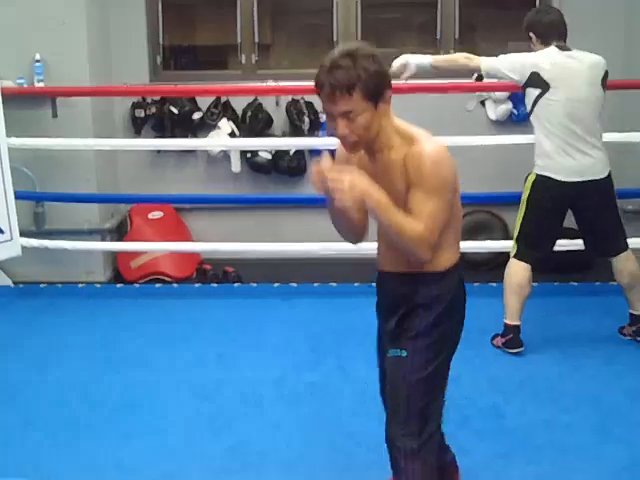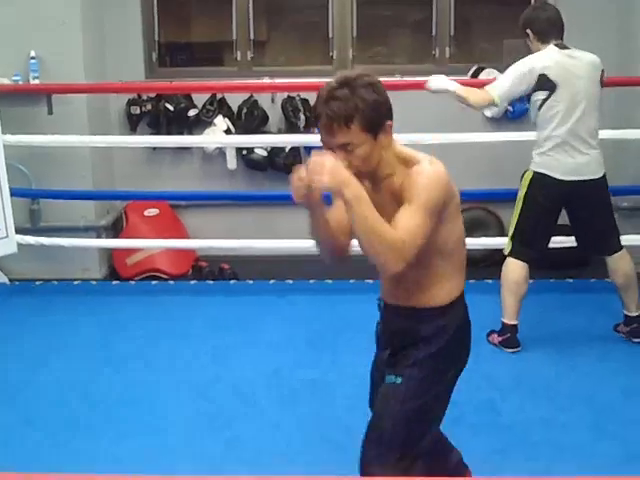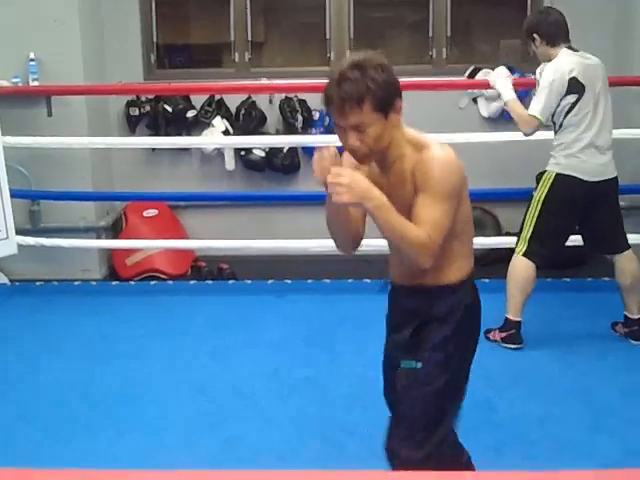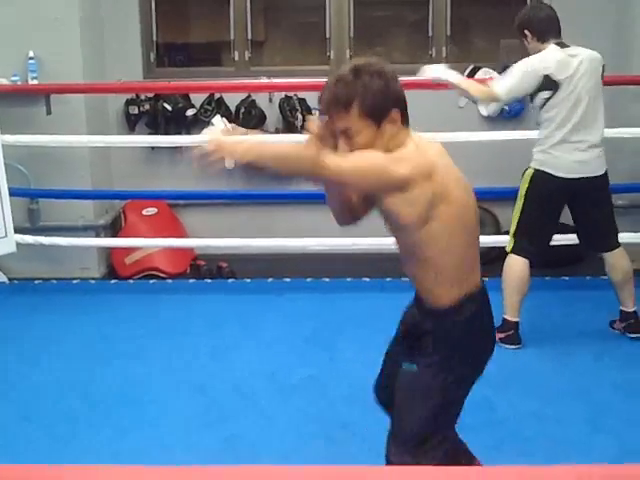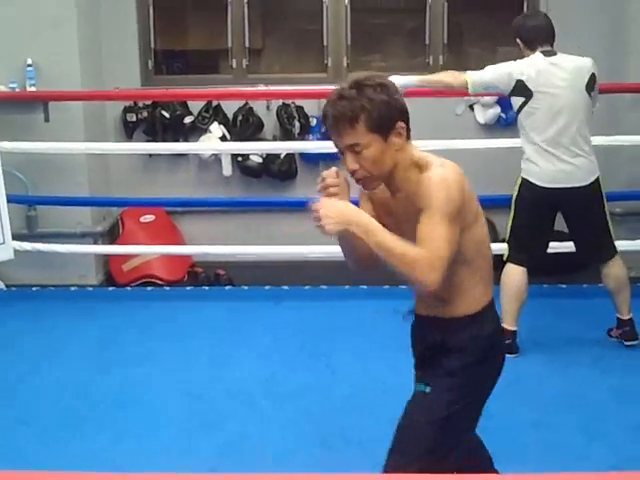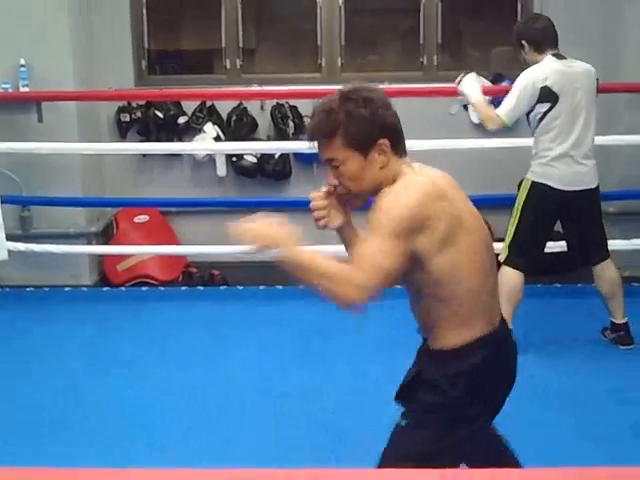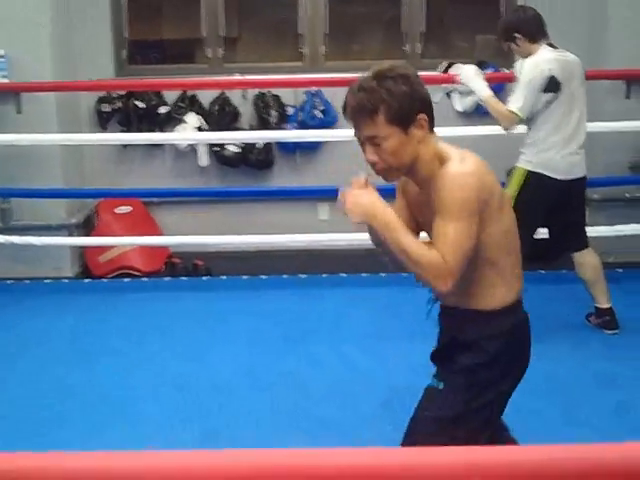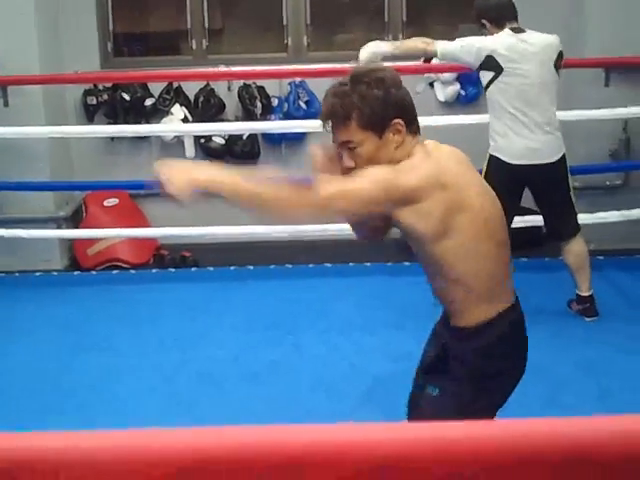
dt=0.3s
person 1, frame 1
left shoulder: (427, 155)
right shoulder: (355, 150)
left elbow: (423, 246)
right elbow: (354, 235)
left wrist: (370, 196)
right wrist: (336, 197)
left hip: (433, 297)
right hip: (392, 289)
left knee: (408, 428)
right knee: (400, 400)
person 1, frame 2
left shoulder: (425, 179)
right shoulder: (354, 173)
left elbow: (392, 258)
right elbow: (334, 254)
left wrist: (350, 189)
right wrist: (312, 207)
left hip: (435, 331)
right hip: (395, 321)
right knee: (391, 421)
person 1, frame 3
left shoulder: (436, 162)
right shoulder: (362, 160)
left elbow: (423, 253)
right elbow: (348, 244)
left wrist: (371, 198)
right wrist: (335, 194)
left hip: (447, 310)
right hip: (404, 302)
left knee: (411, 444)
right knee: (404, 407)
right ankle: (457, 470)
person 1, frame 4
left shoulder: (410, 166)
right shoulder: (401, 156)
left elbow: (338, 185)
right elbow: (349, 213)
left wrist: (240, 147)
right wrist: (327, 164)
left hip: (457, 327)
right hip: (432, 312)
left knee: (409, 454)
right knee: (394, 397)
right ankle: (464, 471)
person 1, frame 5
left shoulder: (440, 181)
right shoulder: (380, 185)
left elbow: (429, 274)
right elbow: (363, 261)
left wrist: (361, 222)
right wrist: (344, 212)
left hip: (467, 343)
right hip: (433, 332)
left knee: (408, 468)
right knee: (447, 433)
right ankle: (481, 474)
person 1, frame 6
left shoulder: (406, 201)
right shoulder: (427, 182)
left elbow: (353, 289)
right elbow: (382, 269)
left wrist: (282, 240)
right wrist: (343, 227)
left hip: (462, 372)
right hip: (486, 349)
right knee: (471, 438)
person 1, frame 7
left shoulder: (459, 176)
right shoulder: (413, 177)
left elbow: (442, 276)
right elbow: (401, 248)
left wrist: (378, 215)
right wrist: (371, 209)
left hip: (491, 339)
right hip: (470, 327)
right knee: (475, 423)
person 1, frame 8
left shoulder: (413, 179)
right shoulder: (436, 158)
left elbow: (300, 199)
right elbow: (374, 225)
left wrist: (202, 176)
left hip: (486, 349)
right hip: (472, 330)
right knee: (424, 413)
person 2, frame 1
left shoulder: (532, 63)
right shoulder: (598, 63)
left elbow: (469, 62)
left wrist: (419, 60)
left hip: (551, 175)
right hip: (596, 173)
left knee: (523, 254)
left ankle: (511, 333)
person 2, frame 2
left shoulder: (531, 66)
right shoulder: (593, 63)
left elbow: (482, 100)
left wrist: (447, 84)
left hip: (548, 173)
right hip: (591, 172)
left knee: (519, 253)
left ankle: (507, 331)
person 2, frame 3
left shoulder: (555, 71)
right shoulder: (596, 64)
left elbow: (528, 125)
left wrist: (504, 88)
left hip: (567, 174)
right hip: (604, 173)
left knee: (528, 251)
left ankle: (510, 328)
person 2, frame 4
left shoulder: (537, 66)
right shoulder: (593, 58)
left elbow: (485, 94)
left wrist: (446, 74)
left hip: (551, 171)
right hip: (594, 169)
left knee: (521, 249)
right knee: (609, 245)
left ankle: (510, 328)
person 2, frame 5
left shoulder: (517, 72)
right shoulder: (586, 67)
left elbow: (459, 80)
left wrist: (413, 80)
left hip: (539, 181)
right hip: (583, 178)
left knee: (518, 259)
right knee: (606, 254)
left ankle: (507, 335)
person 2, frame 6
left shoulder: (532, 78)
right shoulder: (587, 72)
left elbow: (494, 123)
left wrist: (473, 91)
left hip: (545, 182)
right hip: (585, 181)
left knee: (513, 261)
right knee: (598, 257)
right ankle: (620, 327)
person 2, frame 7
left shoulder: (535, 66)
right shoulder: (573, 61)
left elbow: (508, 120)
left wrist: (477, 84)
left hip: (538, 170)
right hip: (573, 170)
right knee: (578, 244)
right ankle: (605, 312)
person 2, frame 8
left shoulder: (486, 47)
right shoulder: (552, 43)
left elbow: (426, 47)
left wrist: (379, 49)
left hip: (507, 157)
right hip: (549, 155)
right knee: (568, 231)
right ankle: (586, 299)
